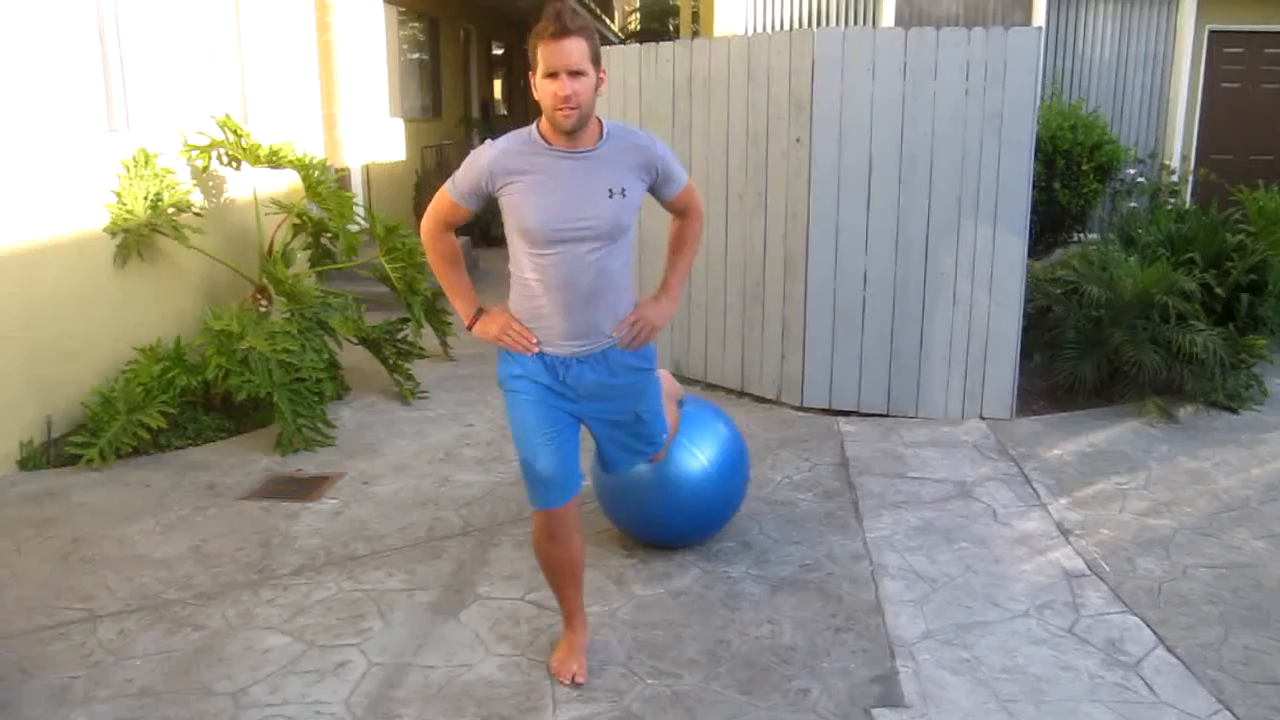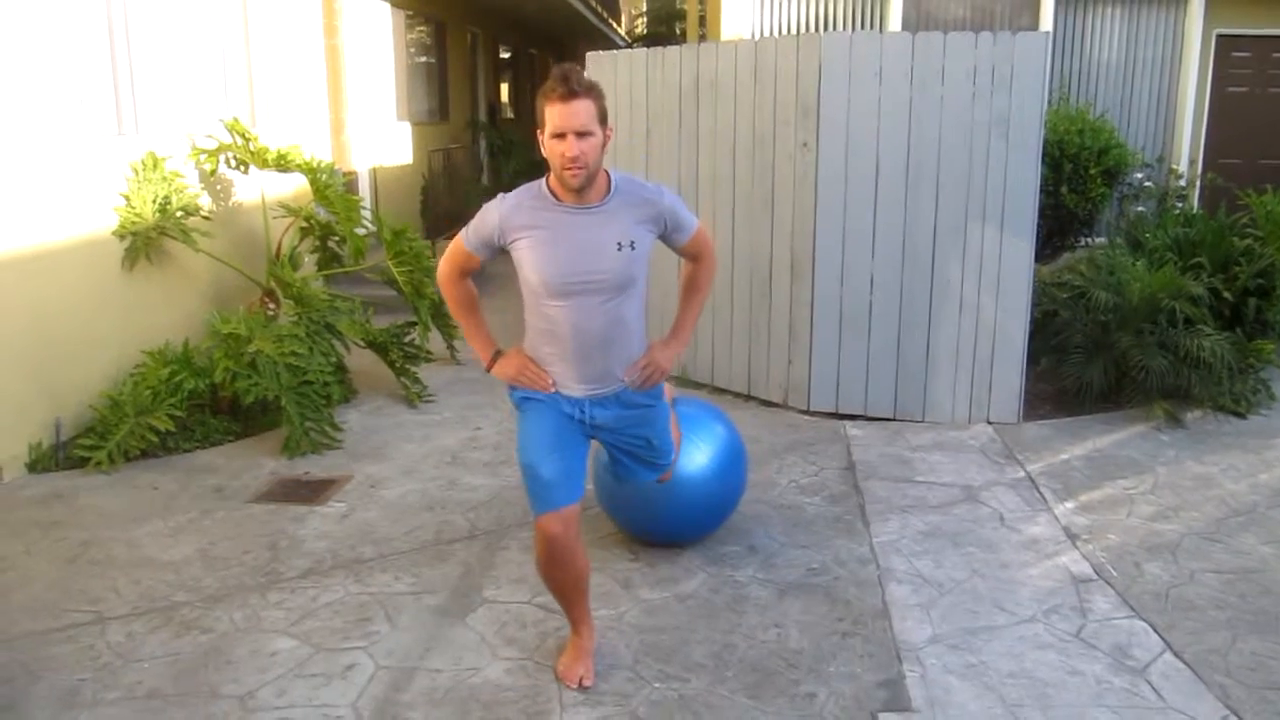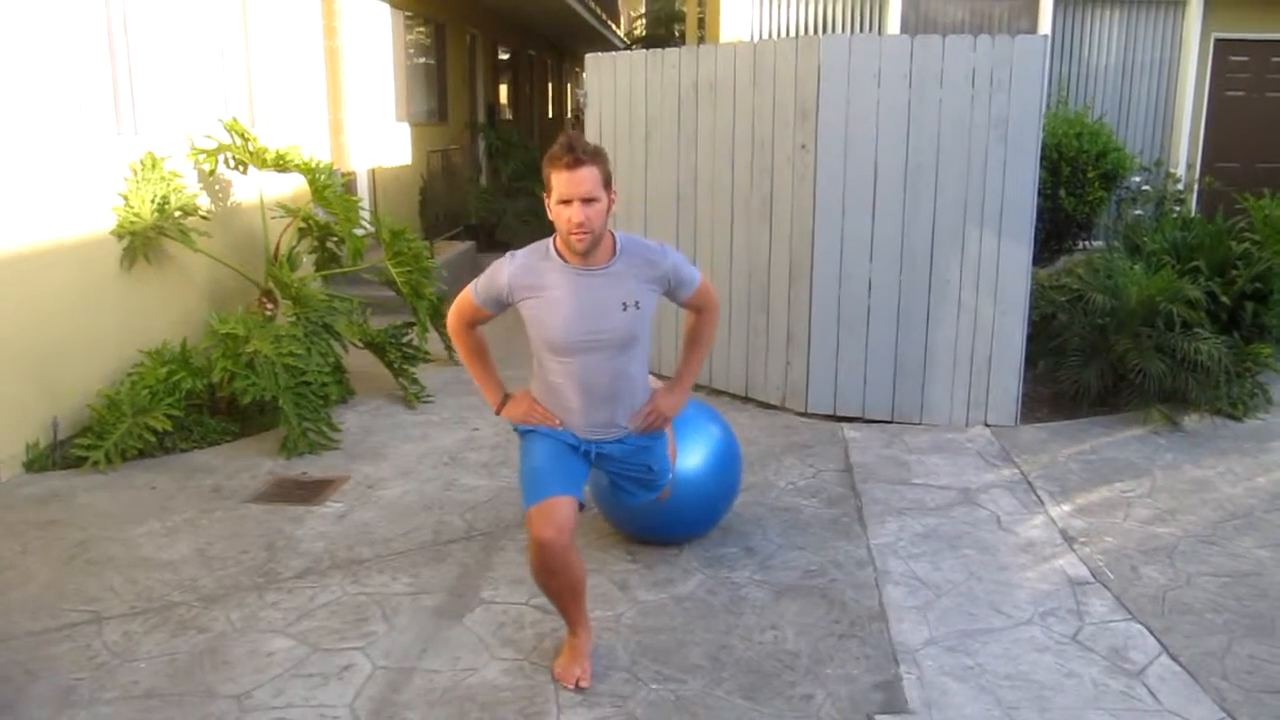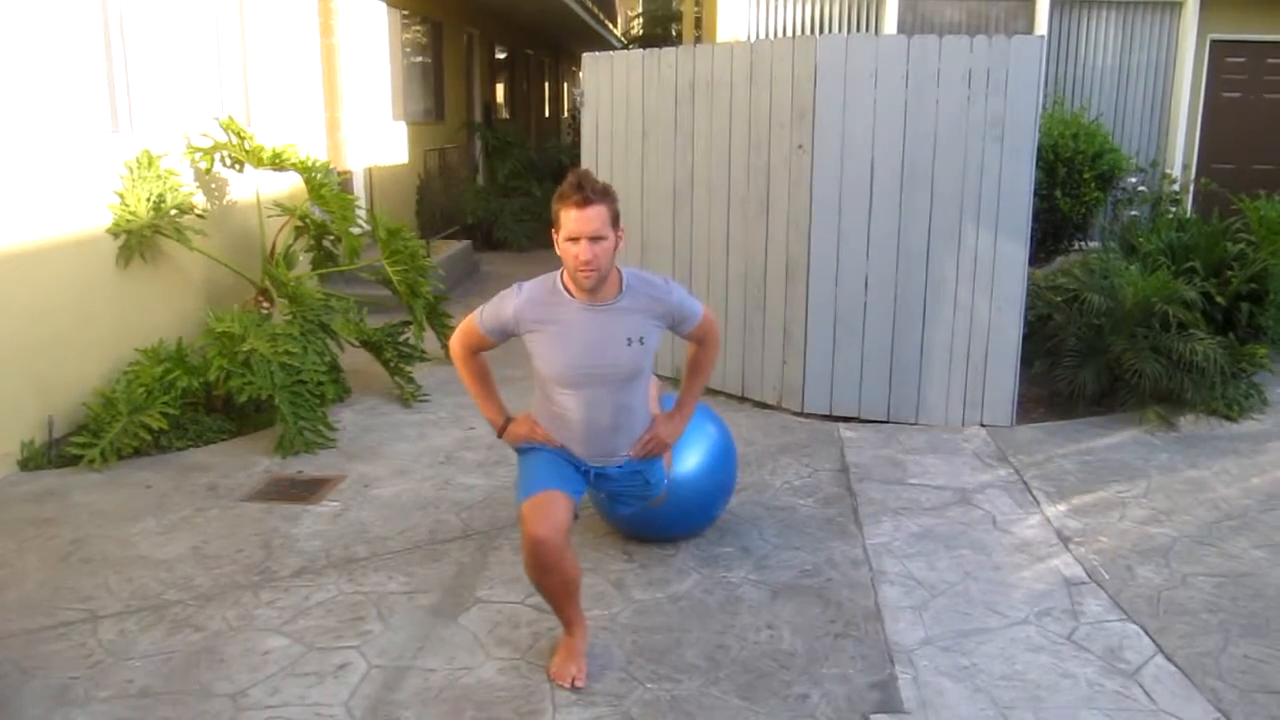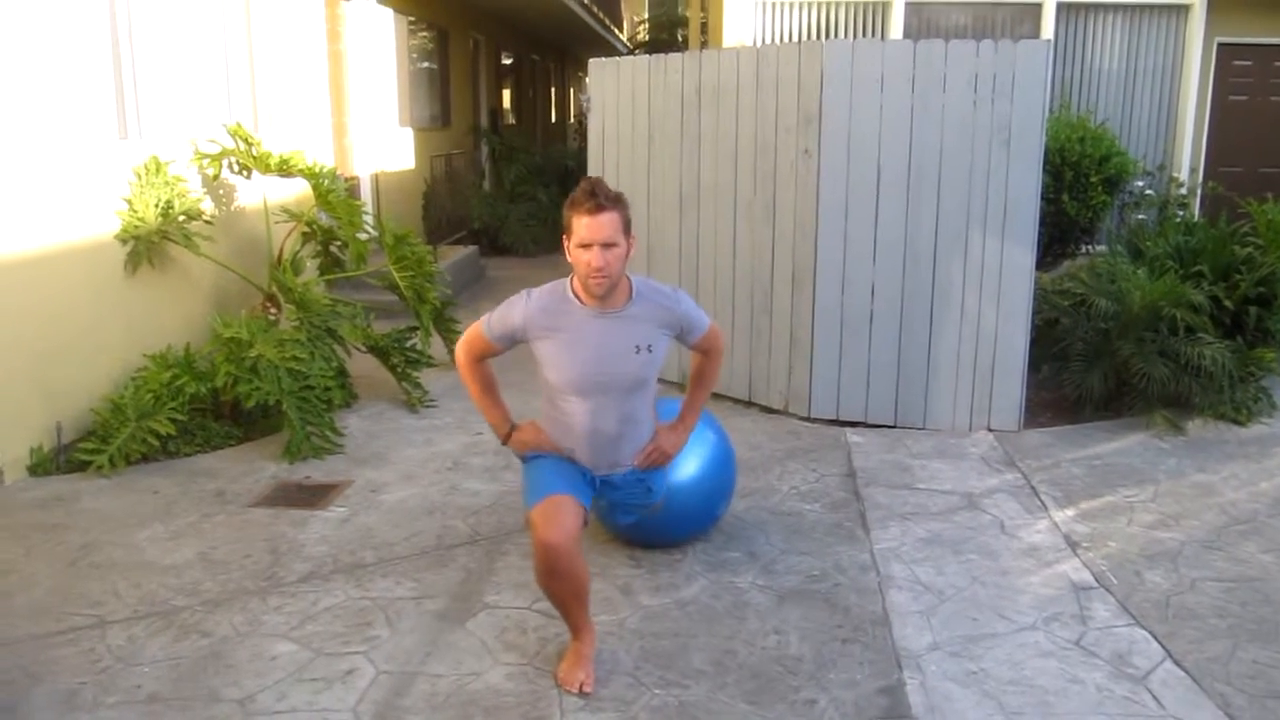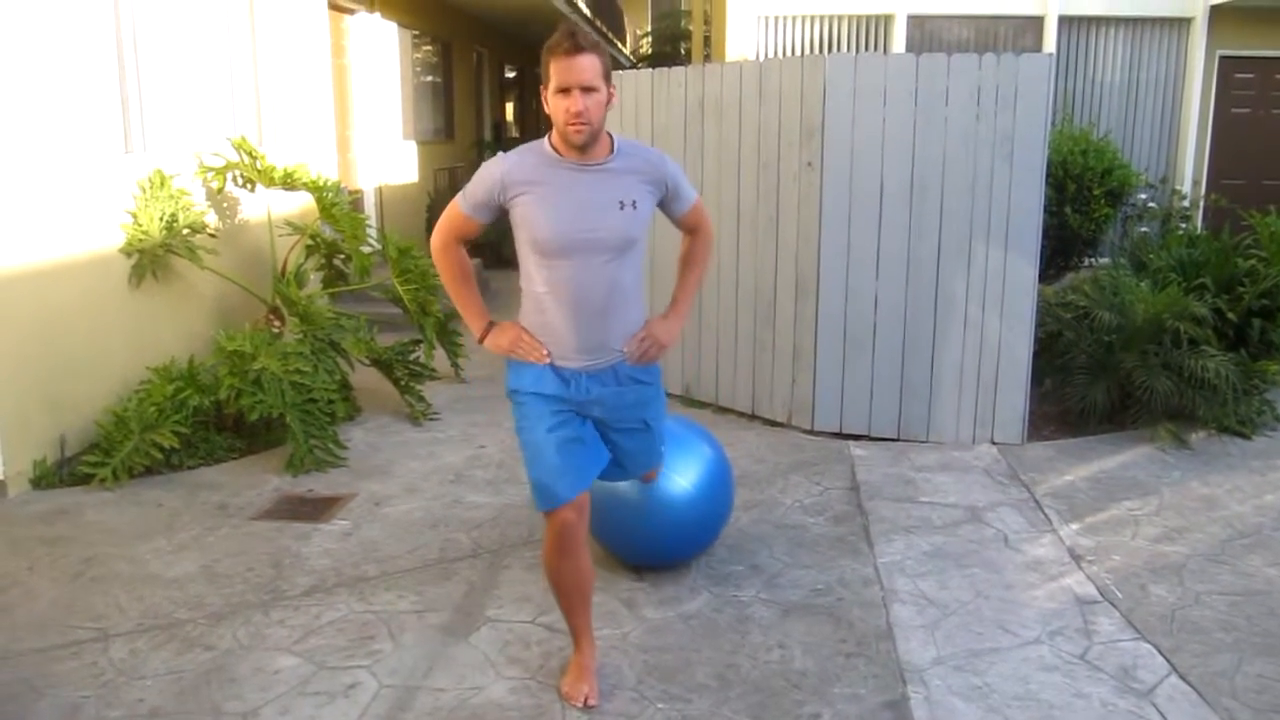
dt=0.7s
person 1, frame 1
left shoulder: (641, 152)
right shoulder: (499, 159)
left elbow: (690, 214)
right elbow: (435, 227)
left wrist: (667, 297)
right wrist: (475, 314)
left hip: (618, 355)
right hip: (534, 364)
left knee: (649, 455)
right knee: (554, 509)
left ankle: (663, 389)
right ankle: (574, 627)
person 1, frame 2
left shoulder: (651, 203)
right shoulder: (509, 214)
left elbow: (703, 256)
right elbow: (451, 273)
left wrist: (676, 342)
right wrist: (492, 356)
left hip: (629, 389)
right hip: (548, 395)
left knee: (658, 475)
right knee: (555, 528)
left ankle: (664, 398)
right ankle: (581, 632)
person 1, frame 3
left shoulder: (655, 262)
right shoulder: (517, 272)
left elbow: (707, 307)
right elbow: (459, 322)
left wrist: (679, 389)
right wrist: (500, 399)
left hip: (632, 426)
right hip: (554, 429)
left knee: (656, 494)
right knee: (548, 536)
right ankle: (578, 633)
person 1, frame 4
left shoulder: (659, 297)
right shoulder: (523, 304)
left elbow: (708, 336)
right elbow: (462, 346)
left wrist: (678, 417)
right wrist: (503, 421)
left hip: (631, 450)
right hip: (554, 448)
left knee: (652, 501)
right knee: (542, 536)
right ankle: (573, 631)
person 1, frame 5
left shoulder: (668, 307)
right shoulder: (532, 310)
left elbow: (712, 349)
right elbow: (468, 354)
left wrist: (682, 427)
right wrist: (507, 431)
left hip: (635, 460)
right hip: (559, 457)
left knee: (641, 516)
right knee: (553, 542)
right ankle: (582, 638)
person 1, frame 6
left shoulder: (651, 167)
right shoulder: (508, 173)
left elbow: (700, 231)
right elbow: (445, 242)
left wrist: (676, 316)
right wrist: (485, 329)
left hip: (627, 369)
right hip: (544, 376)
left knee: (644, 472)
right knee: (566, 517)
left ankle: (621, 448)
right ankle: (583, 651)
